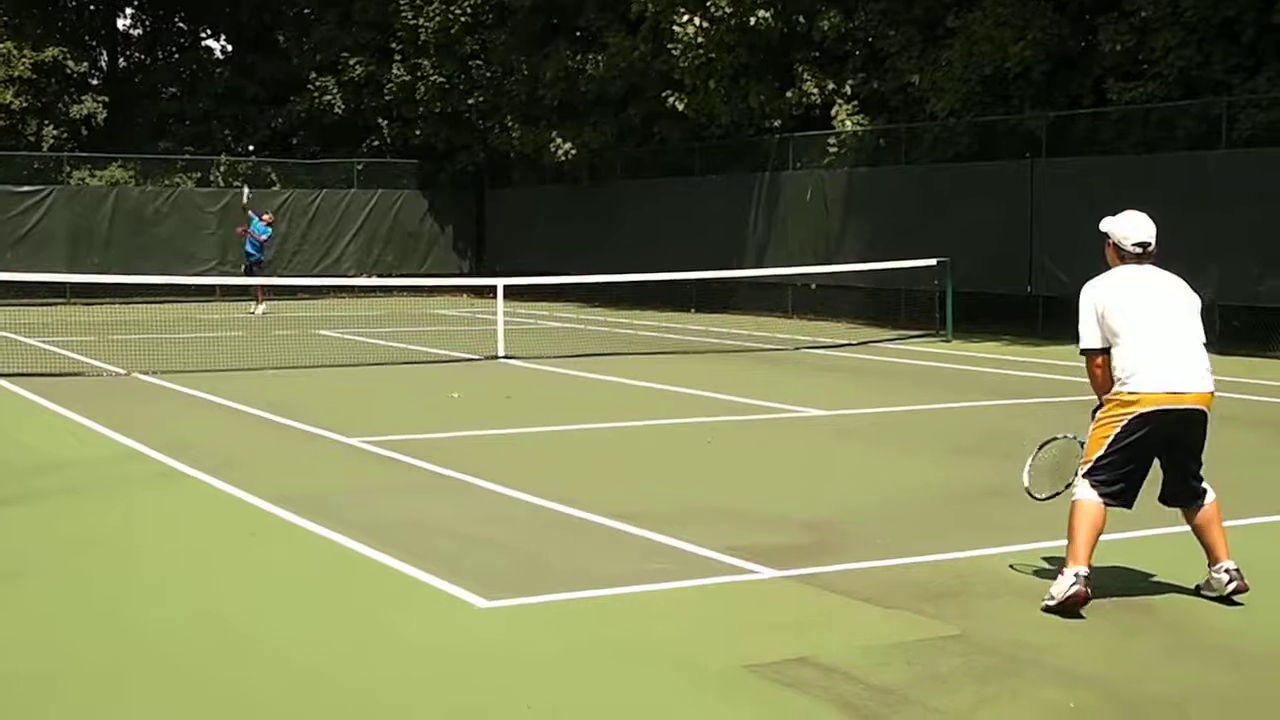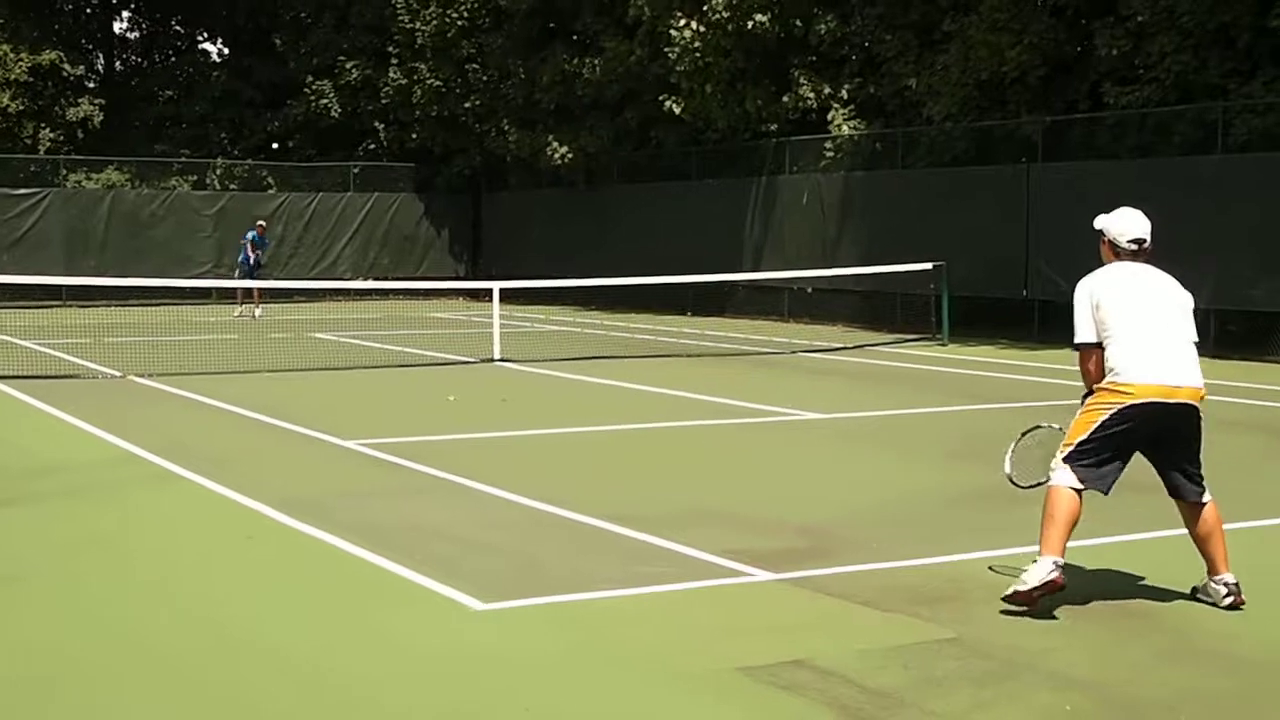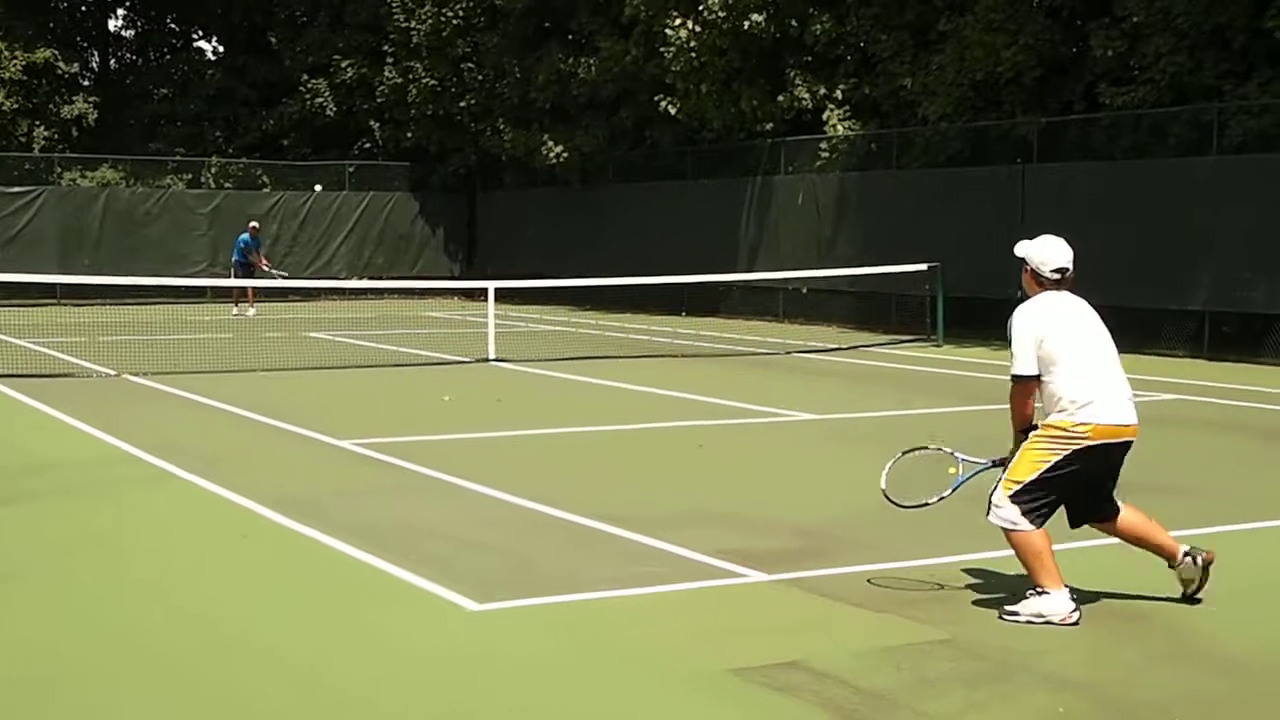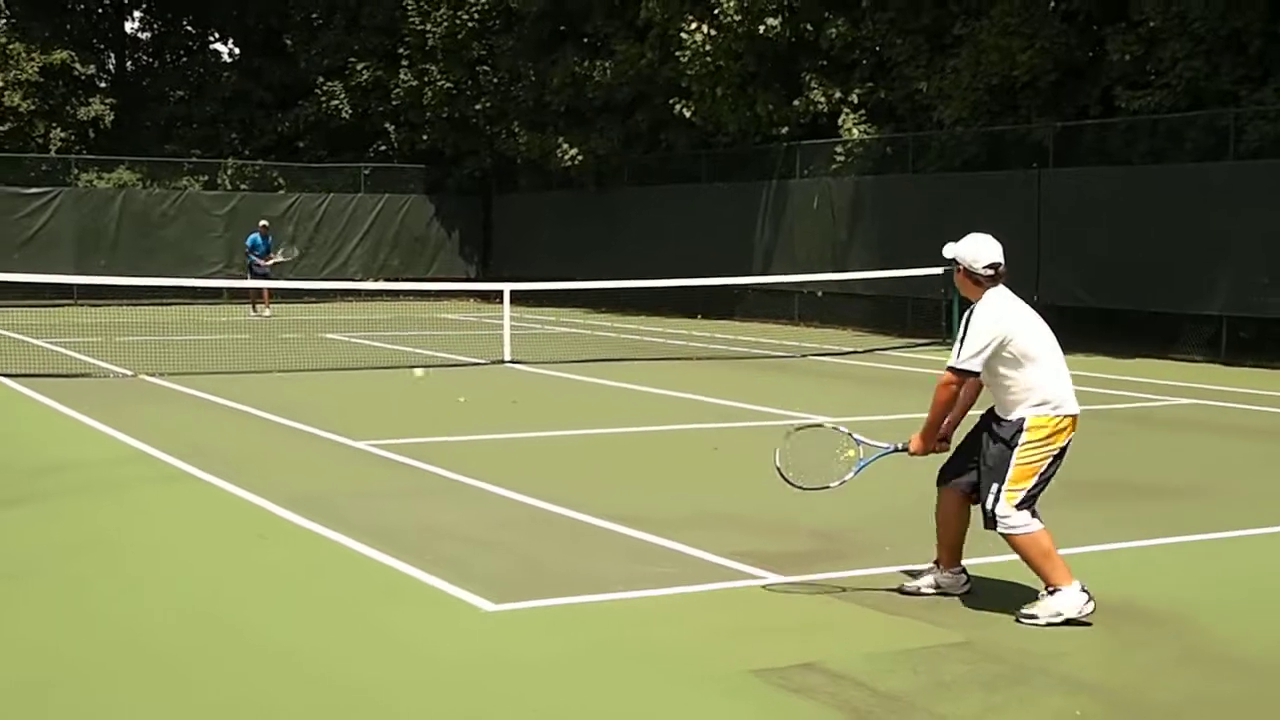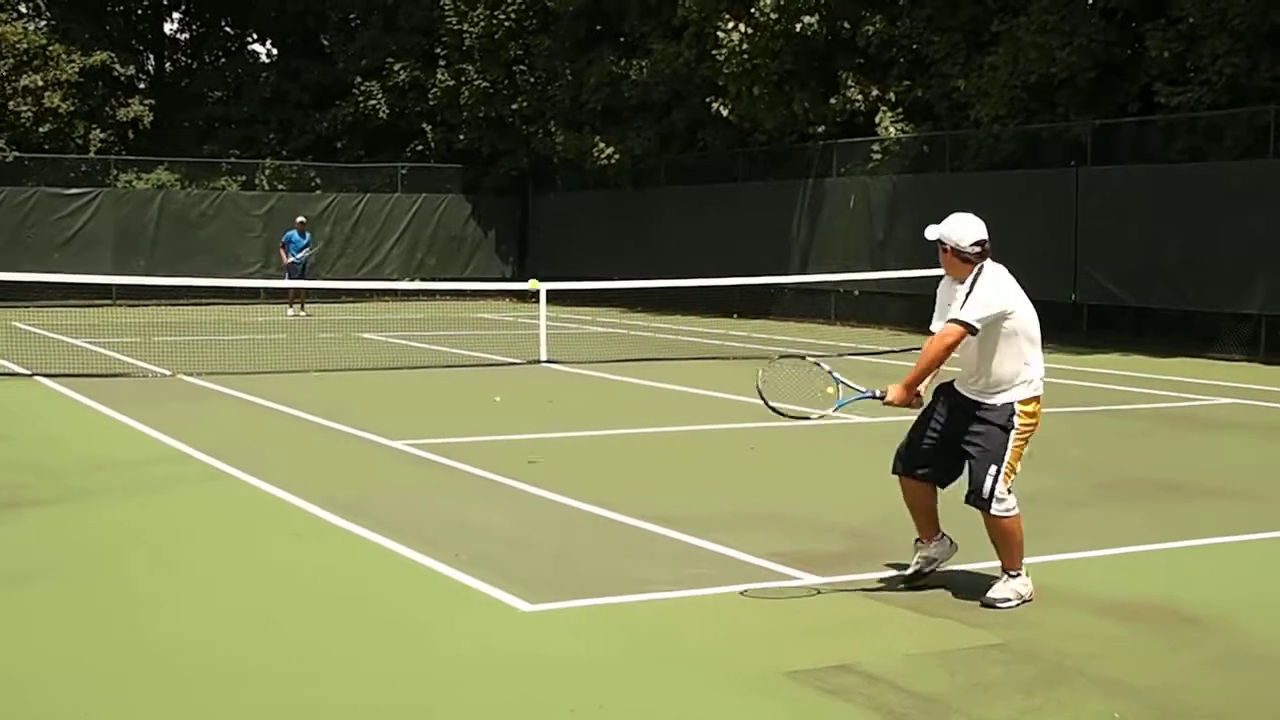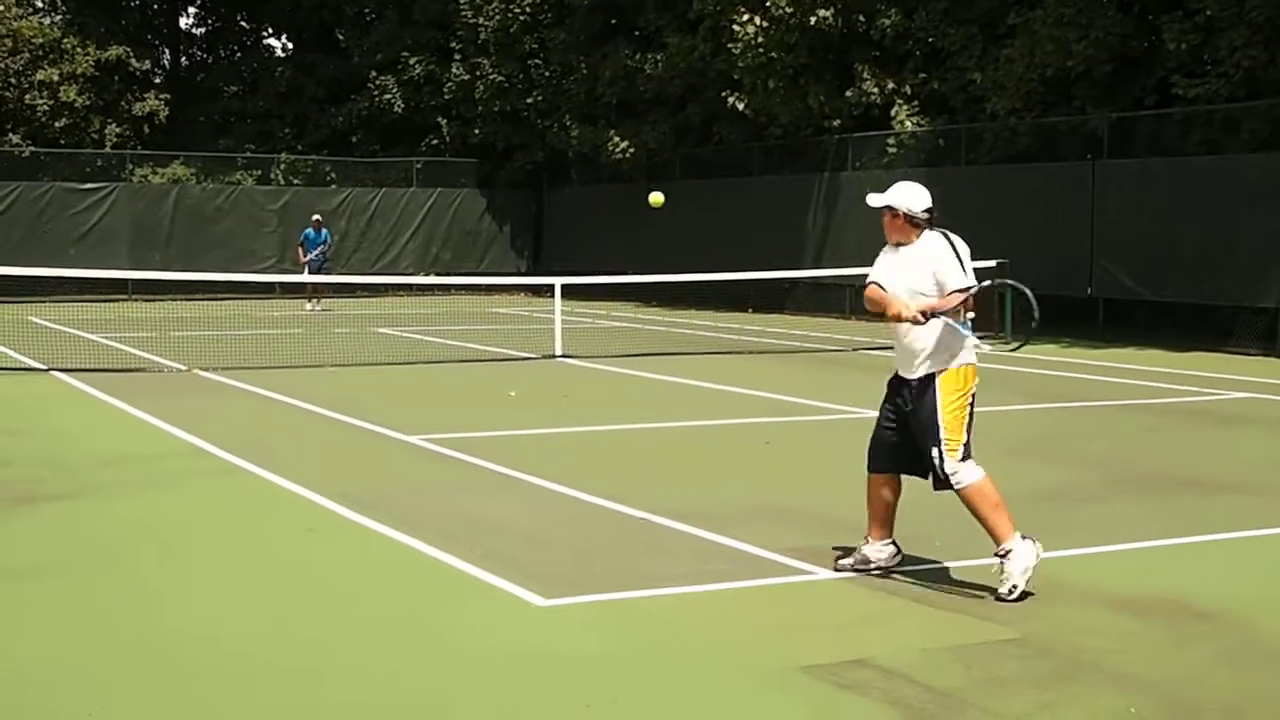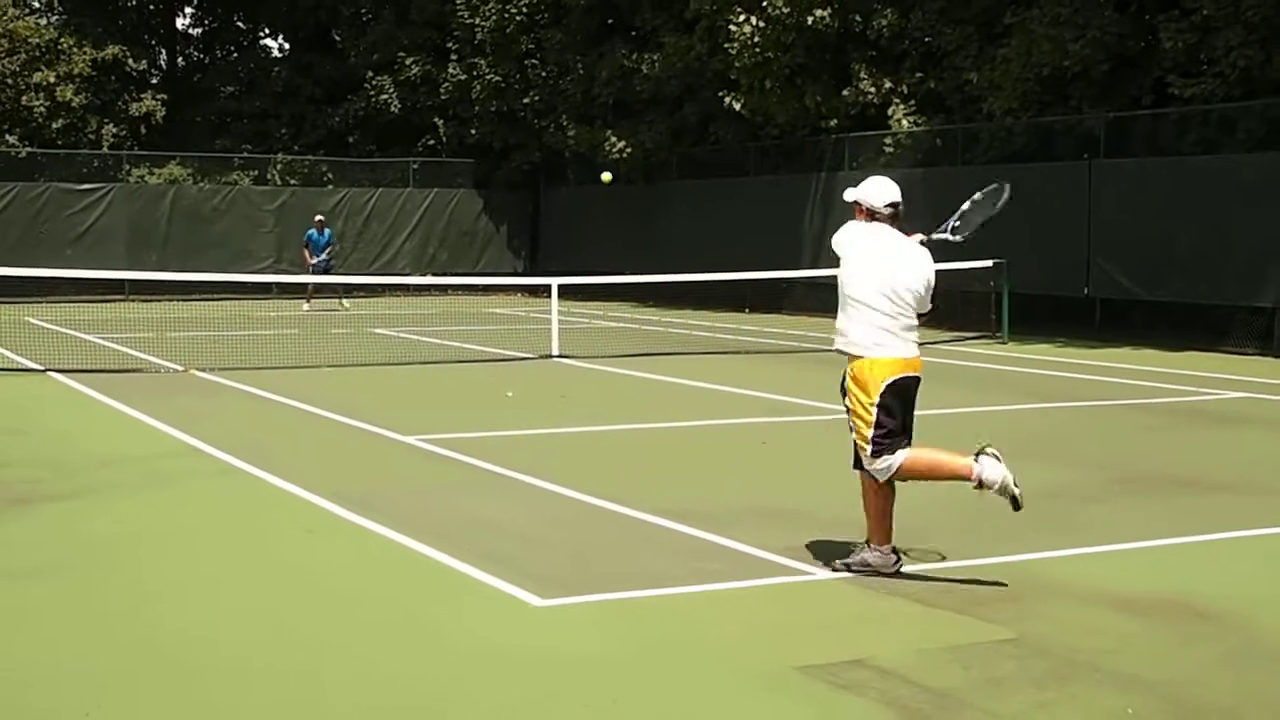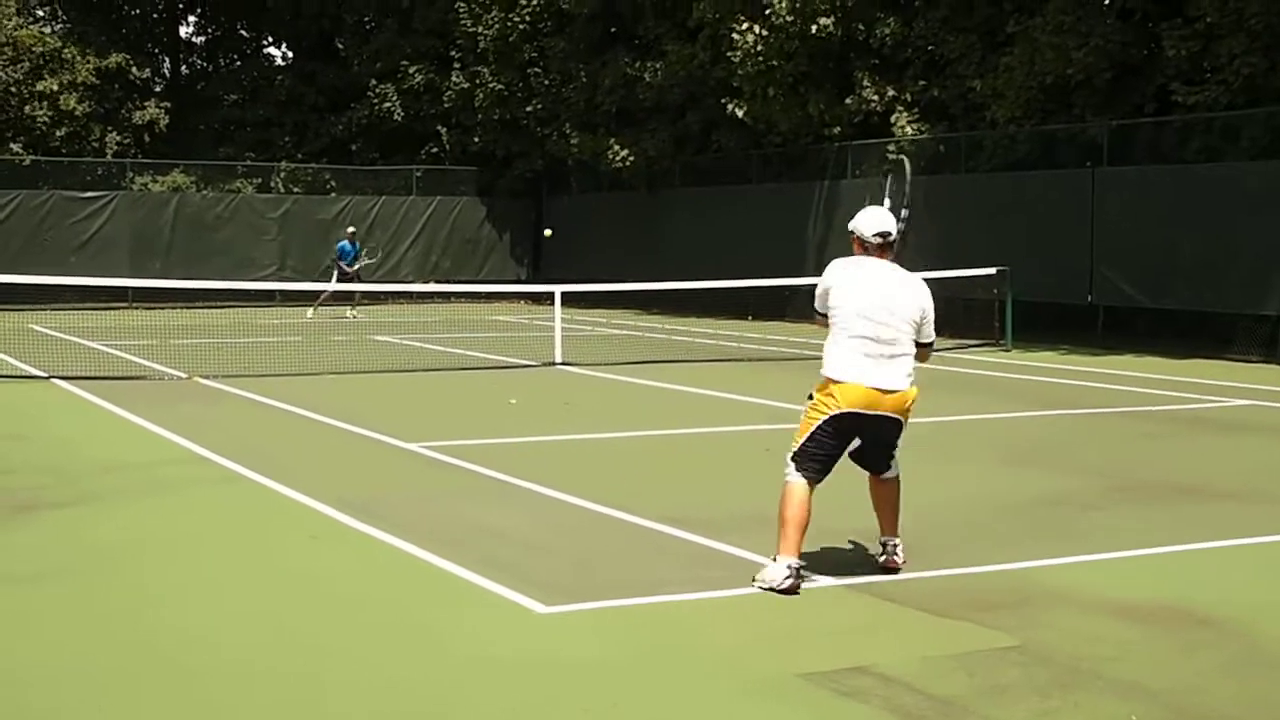
dt=0.3s
person 1, frame 1
left shoulder: (1098, 288)
right shoulder: (1180, 288)
left elbow: (1097, 363)
right elbow: (1191, 346)
left wrist: (1111, 408)
left hip: (1141, 396)
right hip: (1197, 395)
left knee: (1093, 484)
right knee: (1190, 487)
left ankle: (1074, 577)
right ankle: (1224, 572)
person 1, frame 2
left shoulder: (1092, 284)
right shoulder: (1173, 286)
left elbow: (1090, 359)
left wrist: (1100, 401)
left hip: (1129, 392)
right hip: (1186, 393)
left knee: (1070, 471)
right knee: (1190, 488)
left ankle: (1048, 565)
right ankle: (1223, 582)
person 1, frame 3
left shoulder: (1029, 313)
right shoulder: (1079, 310)
left elbow: (1024, 391)
left wrist: (1022, 440)
right wrist: (1038, 443)
left hip: (1082, 429)
right hip: (1113, 423)
left knee: (1007, 505)
right knee: (1097, 510)
left ankle: (1053, 598)
right ankle: (1185, 558)
person 1, frame 4
left shoulder: (985, 313)
right shoulder: (995, 305)
left elbow: (951, 382)
right elbow: (974, 379)
left wrist: (926, 435)
right wrist: (946, 427)
left hip: (1045, 417)
right hip: (1016, 414)
left knee: (1006, 508)
right knee: (953, 482)
left ankle: (1068, 594)
right ankle: (948, 572)
person 1, frame 5
left shoulder: (988, 282)
right shoulder: (950, 285)
left elbow: (947, 339)
right elbow: (938, 339)
left wrist: (906, 386)
right wrist: (918, 387)
left hip: (1010, 403)
right hip: (961, 394)
left knee: (991, 493)
right knee: (912, 464)
left ankle: (1014, 576)
right ankle: (933, 543)
person 1, frame 6
left shoulder: (944, 245)
right shoulder: (891, 253)
left elbow: (961, 299)
right elbow: (873, 295)
left wrist: (928, 309)
right wrist: (891, 306)
left hip: (947, 374)
right hip: (908, 376)
left knee: (954, 465)
right knee: (882, 459)
left ankle: (1016, 550)
right ankle: (879, 546)
person 1, frame 7
left shoulder: (852, 235)
right shoulder: (921, 257)
left hip: (873, 364)
right hip: (906, 364)
left knee: (886, 459)
right knee: (872, 458)
left ankle: (979, 468)
right ankle: (878, 550)
person 1, frame 8
left shoulder: (838, 270)
right shoulder: (916, 287)
left elbow: (823, 317)
right elbow: (923, 352)
left hip: (844, 391)
right hip: (896, 399)
left knee: (800, 471)
right knee: (880, 464)
left ankle: (786, 564)
right ankle: (891, 547)
